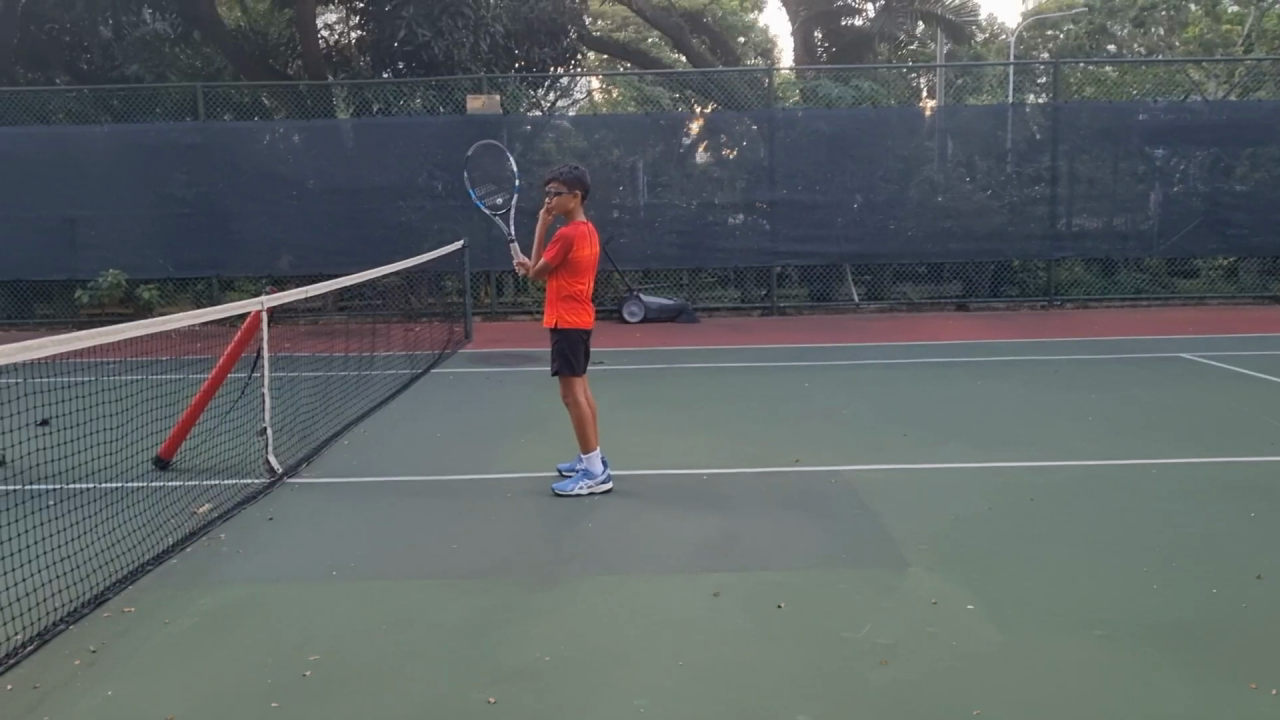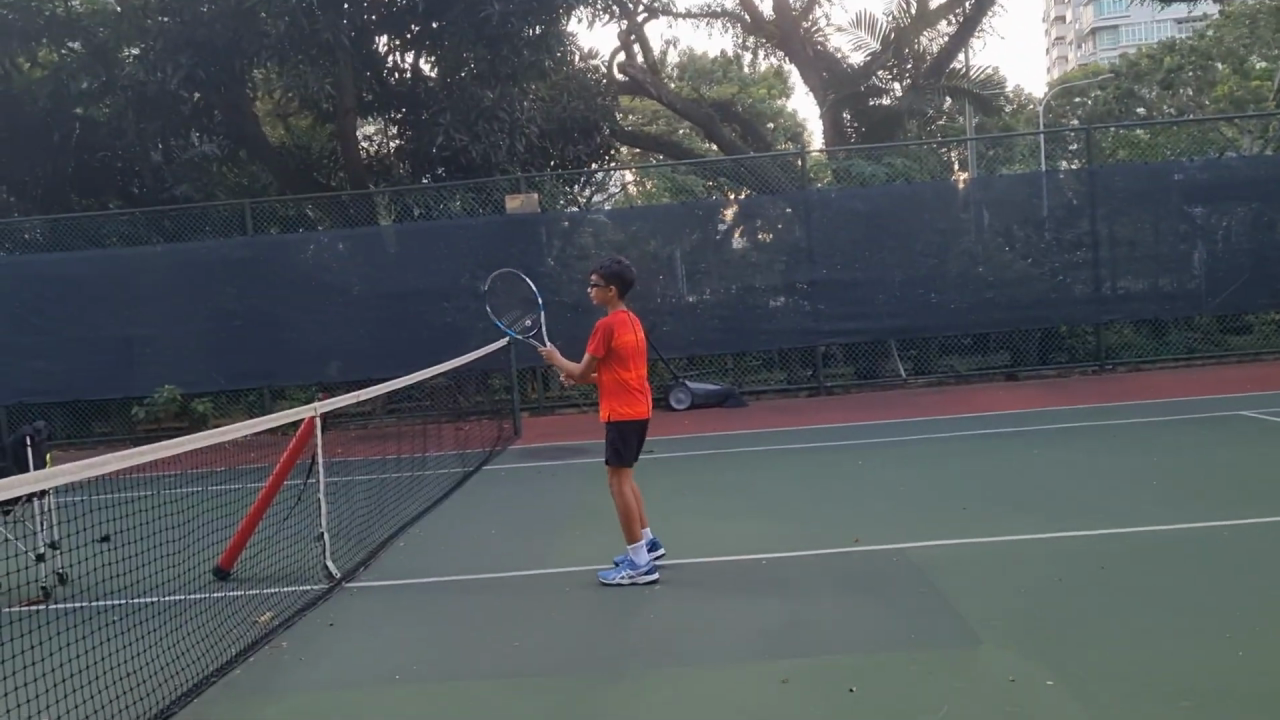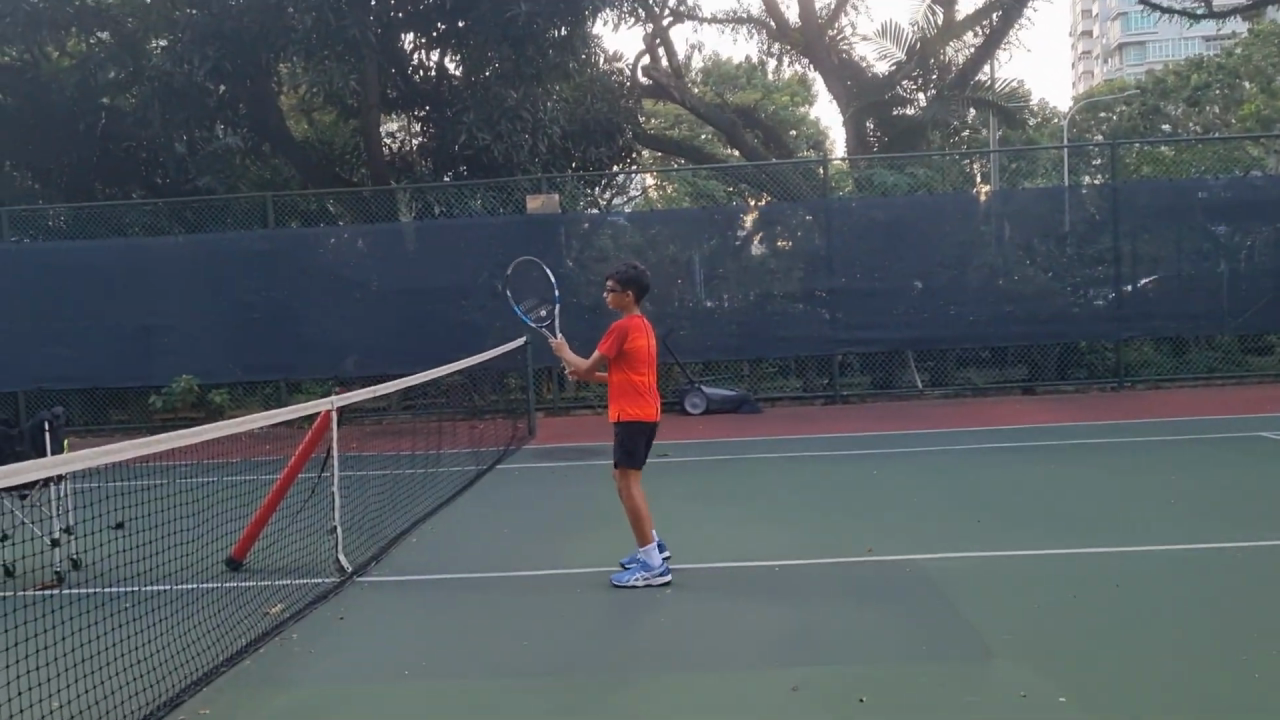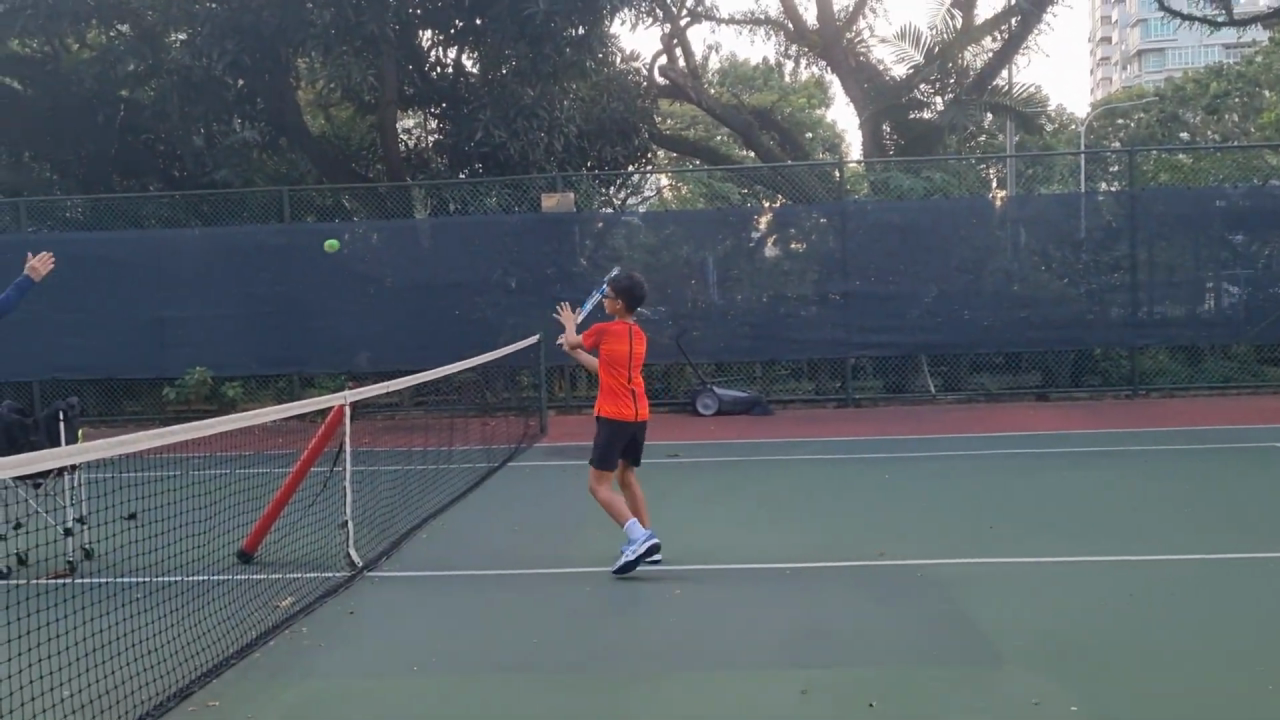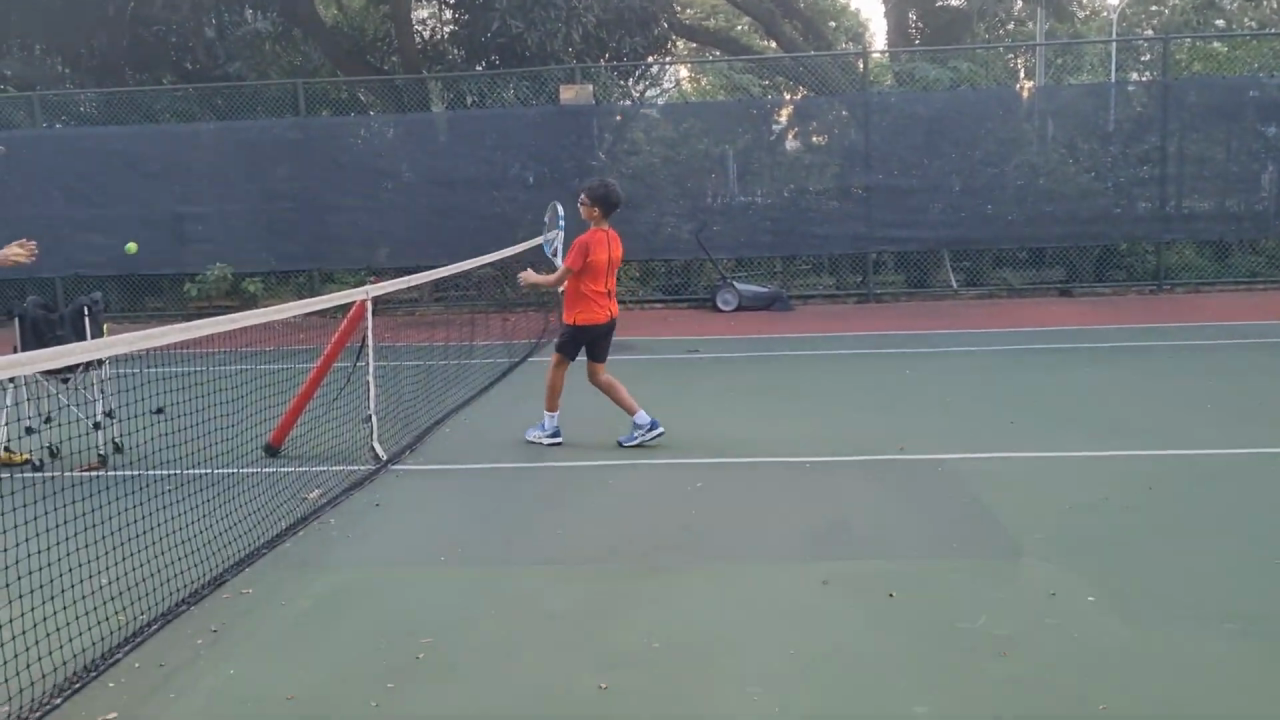
dt=0.7s
person 1, frame 1
left shoulder: (566, 235)
right shoulder: (587, 231)
left elbow: (536, 274)
left wrist: (541, 229)
right wrist: (532, 266)
left hip: (566, 322)
right hip: (580, 319)
left knee: (571, 394)
right knee: (581, 389)
left ankle: (595, 473)
right ankle: (592, 459)
person 1, frame 2
left shoulder: (606, 325)
right shoulder: (632, 321)
left elbow: (583, 373)
left wrist: (556, 359)
right wrist: (582, 377)
left hip: (621, 413)
right hip: (638, 410)
left knee: (618, 484)
right knee: (624, 479)
left ankle: (639, 564)
right ankle: (647, 542)
person 1, frame 3
left shoulder: (621, 328)
right shoulder: (642, 326)
left elbow: (588, 367)
left wrist: (564, 352)
right wrist: (590, 375)
left hip: (631, 415)
right hip: (646, 413)
left knee: (626, 486)
right knee: (630, 481)
left ankle: (652, 566)
right ankle: (653, 545)
person 1, frame 4
left shoulder: (603, 331)
right shoulder: (640, 337)
left elbow: (572, 343)
left wrist: (570, 324)
right wrist: (576, 353)
left hip: (614, 416)
right hip: (639, 415)
left knee: (599, 485)
right knee: (626, 477)
left ankle: (639, 537)
right ankle: (642, 538)
person 1, frame 5
left shoulder: (584, 242)
right shoulder: (614, 239)
left elbow: (557, 280)
left wrist: (533, 279)
right wrist: (572, 285)
left hip: (582, 318)
right hip: (607, 315)
left knee: (557, 365)
right knee: (597, 374)
left ankle: (549, 428)
right ankle: (645, 423)
